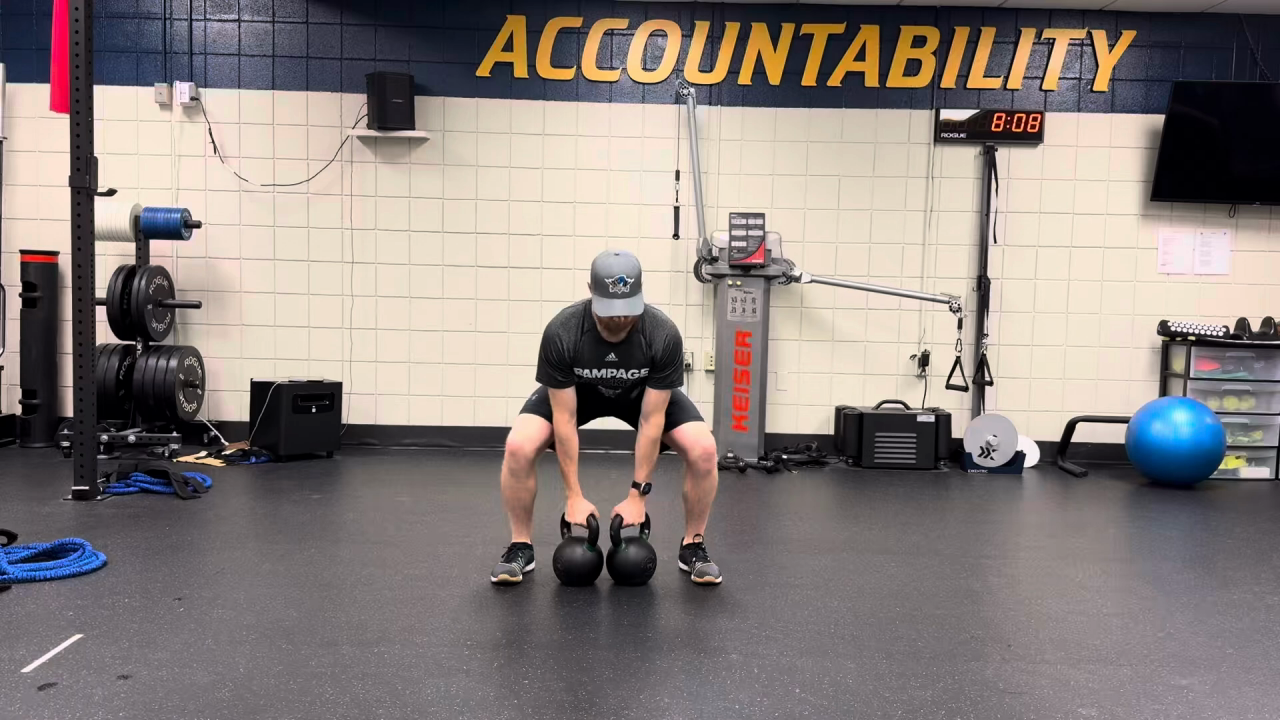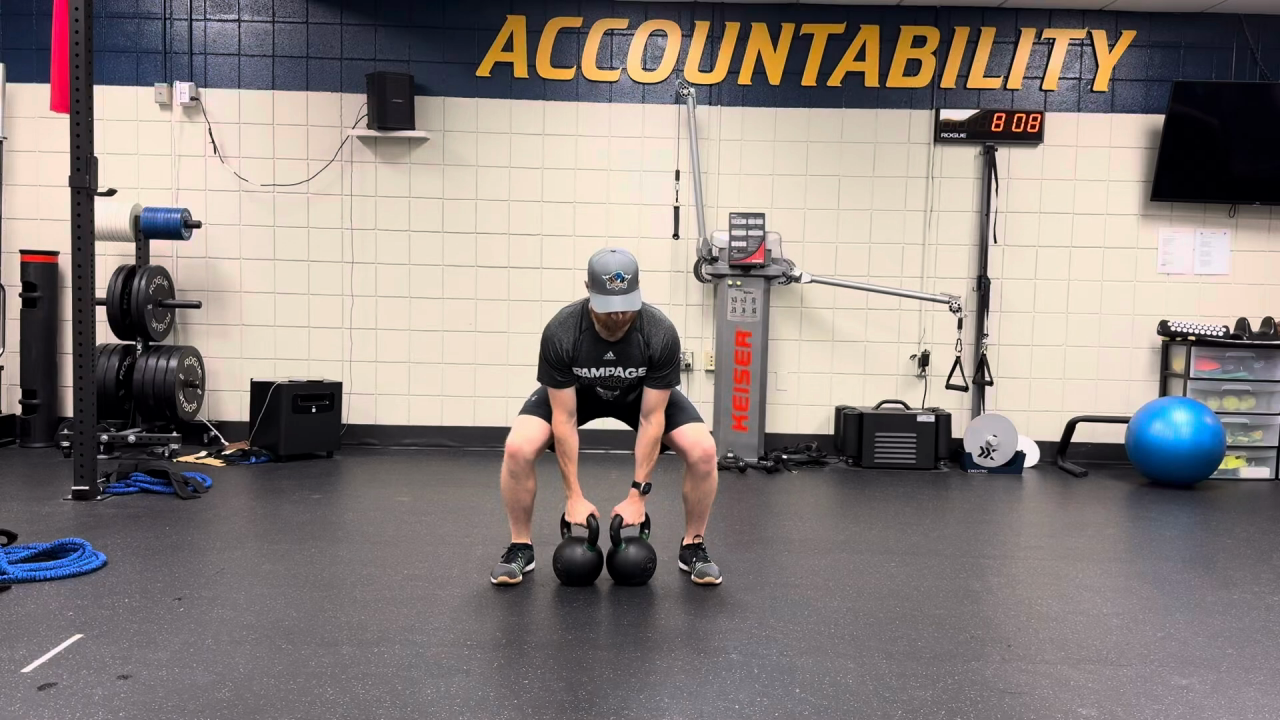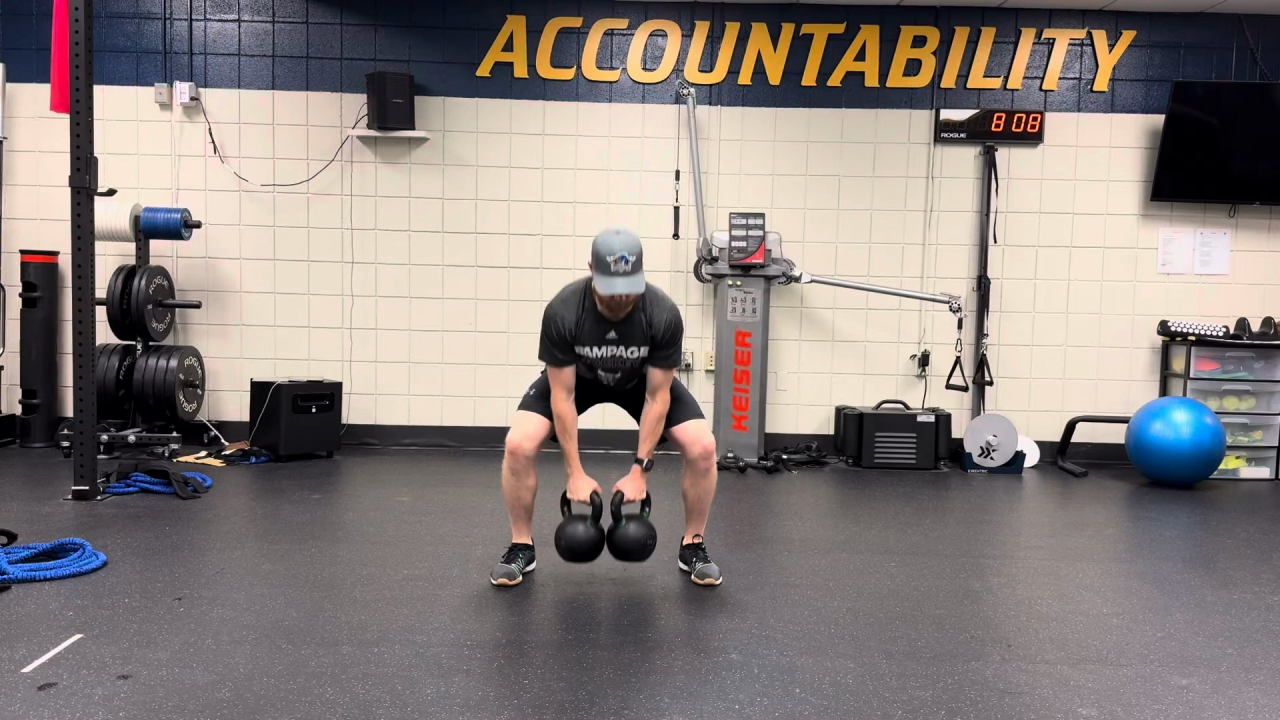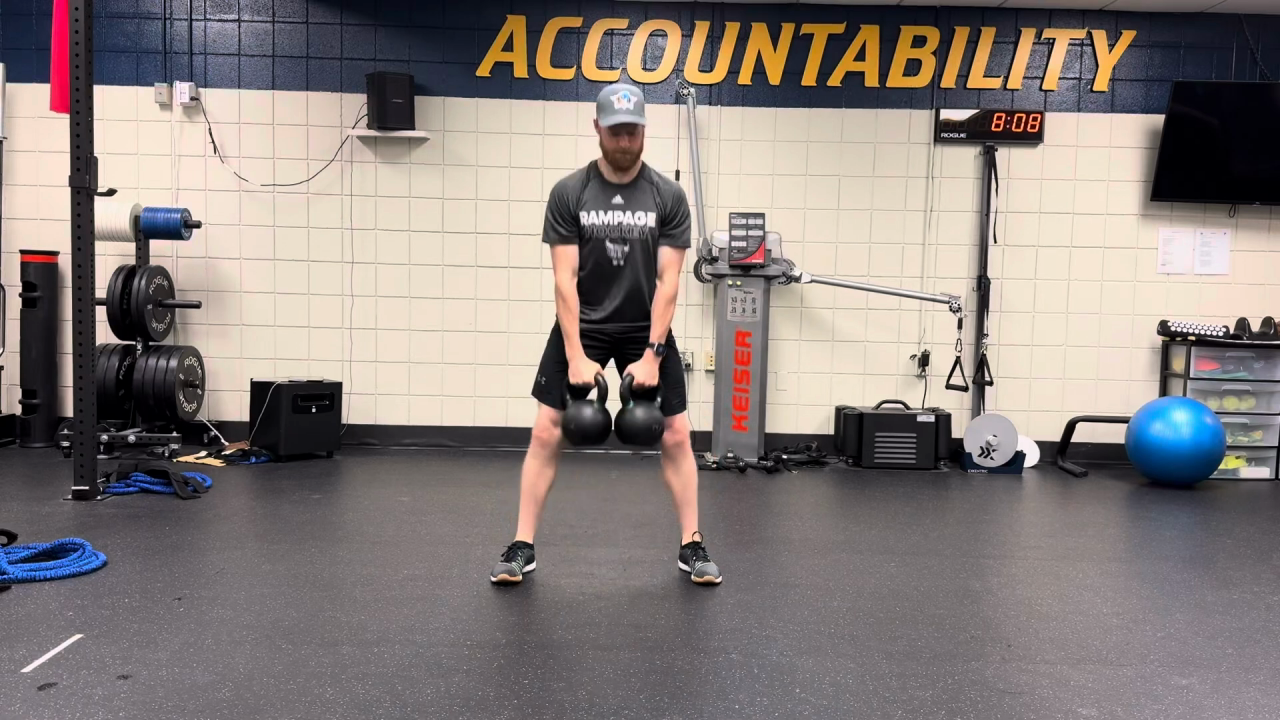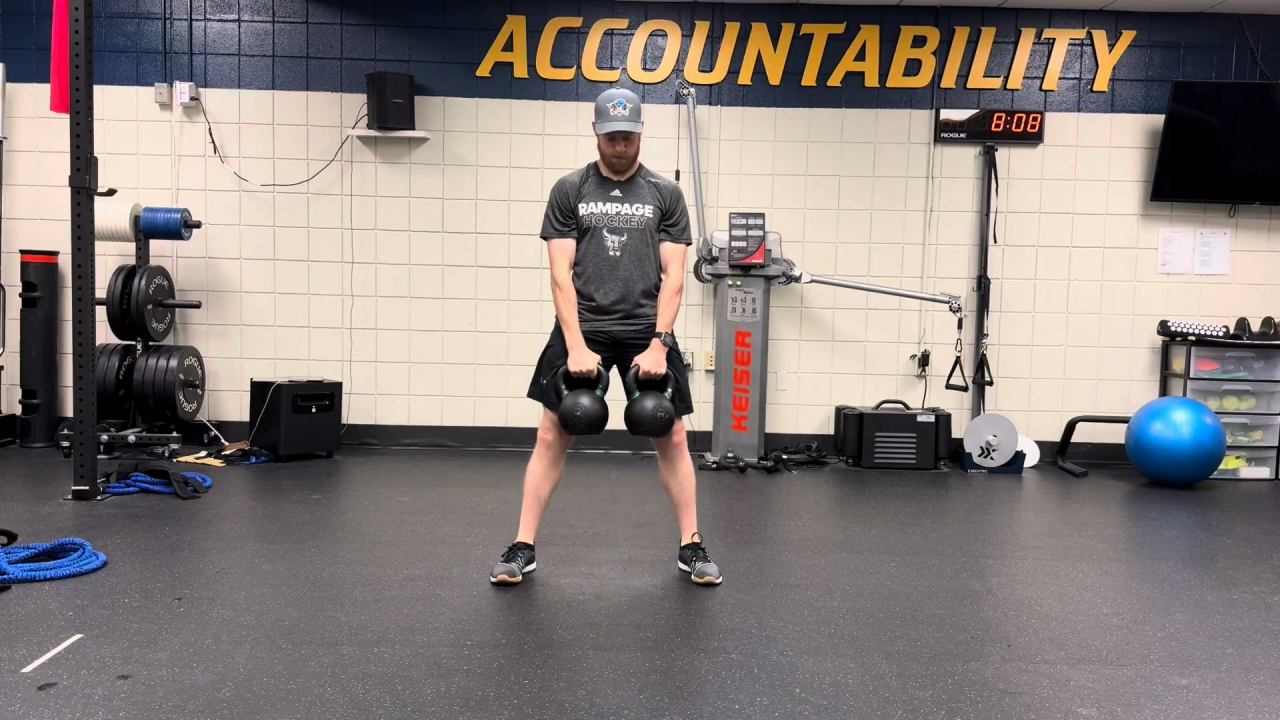
dt=0.4s
person 1, frame 1
left shoulder: (663, 334)
right shoulder: (561, 332)
left elbow: (652, 419)
right elbow: (564, 419)
left wrist: (637, 496)
right wrist: (574, 497)
left hip: (645, 393)
right hip: (574, 392)
left knee: (703, 448)
right knee: (518, 446)
left ankle: (693, 546)
right ankle: (520, 547)
person 1, frame 2
left shoulder: (661, 334)
right shoulder: (560, 332)
left elbow: (651, 419)
right elbow: (564, 419)
left wrist: (637, 495)
right wrist: (574, 497)
left hip: (641, 394)
right hip: (575, 393)
left knee: (702, 450)
right knee: (518, 448)
left ankle: (693, 546)
right ankle: (520, 547)
person 1, frame 3
left shoulder: (663, 314)
right shoulder: (562, 311)
left elbow: (657, 396)
right elbow: (563, 396)
left wrist: (639, 471)
right wrist: (575, 474)
left hip: (642, 380)
right hip: (576, 378)
left knee: (702, 447)
right knee: (519, 445)
left ankle: (693, 547)
right ankle: (521, 548)
person 1, frame 4
left shoulder: (668, 195)
right shoulder: (568, 192)
left elbow: (669, 280)
right elbow: (565, 277)
left wrist: (652, 354)
right wrist: (575, 356)
left hip: (645, 327)
right hip: (582, 324)
left knee: (676, 438)
right knee: (546, 435)
left ankle: (691, 544)
right ankle: (522, 545)
person 1, frame 5
left shoulder: (666, 194)
right shoulder: (569, 190)
left elbow: (673, 275)
right elbow: (561, 273)
left wrist: (660, 342)
right wrist: (575, 344)
left hip: (647, 335)
right hip: (583, 332)
left knee: (672, 439)
right knee: (551, 438)
left ankle: (691, 545)
right ankle: (523, 547)
